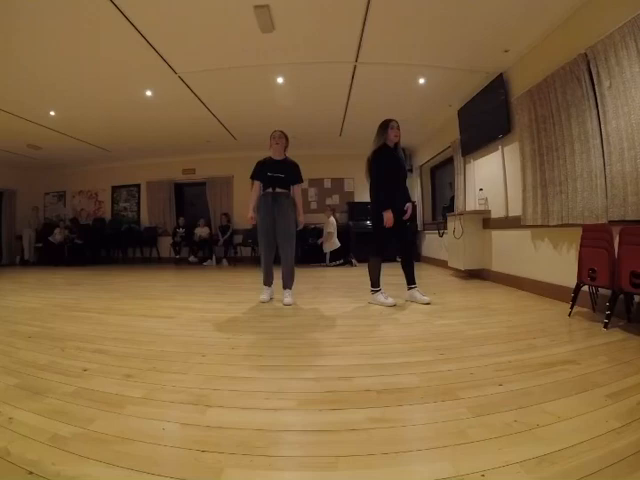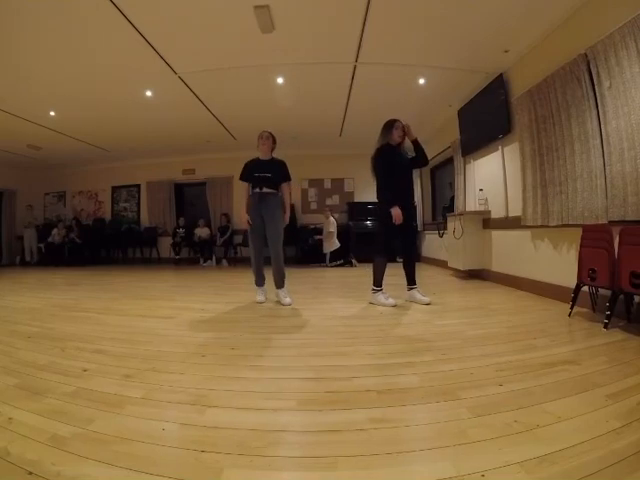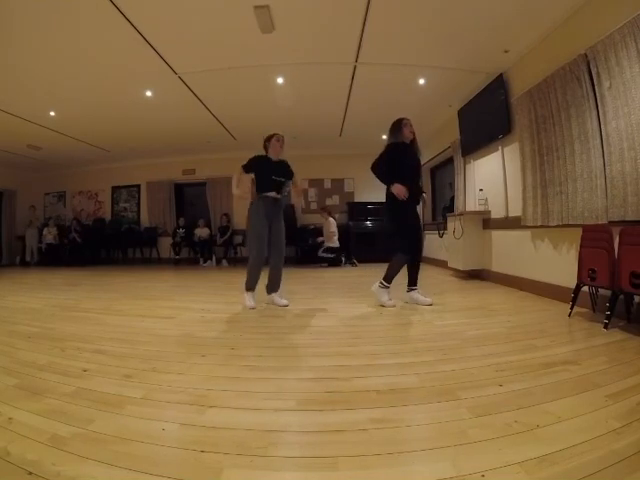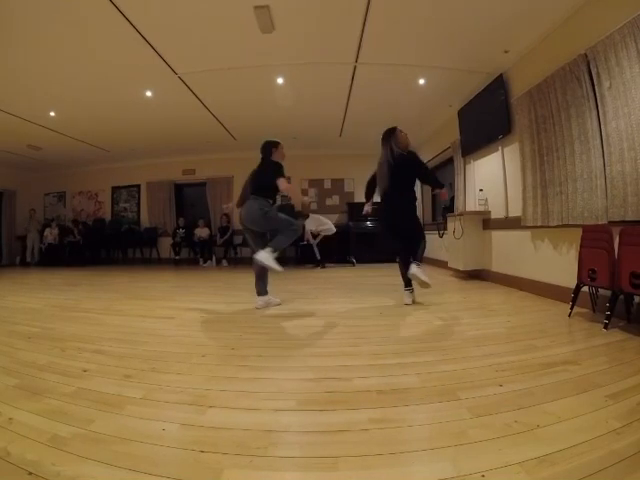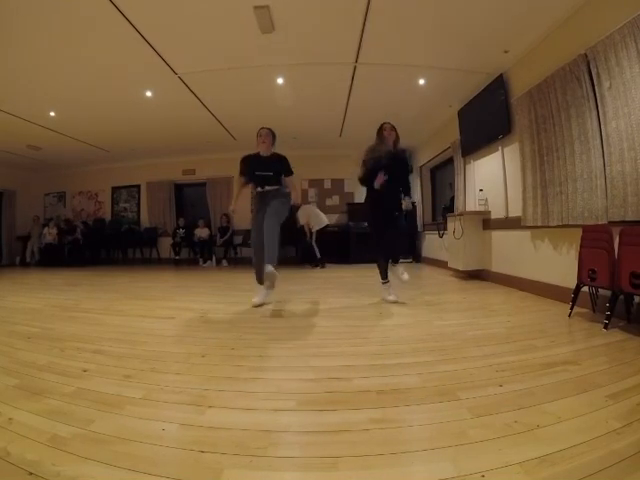
dt=1s
person 1, frame 1
left shoulder: (397, 156)
right shoulder: (378, 155)
right elbow: (376, 185)
left wrist: (408, 202)
right wrist: (385, 209)
left hip: (399, 210)
right hip: (382, 210)
left knee: (408, 247)
right knee: (379, 248)
left ankle: (412, 289)
right ankle: (375, 292)
person 1, frame 2
left shoulder: (402, 156)
right shoulder: (382, 153)
left elbow: (423, 161)
right elbow: (383, 183)
left wrist: (413, 138)
right wrist: (393, 206)
left hip: (407, 206)
right hip: (390, 208)
left knee: (410, 247)
right knee: (384, 247)
left ankle: (412, 289)
right ankle: (376, 291)
person 1, frame 3
left shoulder: (411, 151)
right shoulder: (395, 148)
right elbow: (376, 167)
left wrist: (420, 192)
right wrist: (391, 184)
left hip: (409, 206)
right hip: (398, 205)
left knee: (415, 247)
right knee: (407, 246)
left ankle: (412, 291)
right ankle: (383, 286)
person 1, frame 4
left shoulder: (385, 163)
right shoulder: (409, 157)
left elbow: (372, 183)
right elbow: (427, 175)
left wrist: (368, 201)
right wrist: (440, 187)
left hip: (388, 213)
right hip: (406, 211)
left knee: (402, 248)
right knee: (417, 240)
left ankle: (408, 291)
right ankle: (416, 267)
person 1, frame 5
left shoulder: (401, 156)
right shoulder: (373, 155)
right elbow: (364, 179)
left wrist: (406, 196)
right wrist: (374, 182)
left hip: (394, 206)
right hip: (376, 206)
left knee: (395, 239)
right knee: (381, 243)
left ankle: (395, 264)
right ankle: (385, 284)
person 2, frame 1
left shoulder: (292, 165)
right shoulder: (262, 164)
left elbow: (297, 191)
right elbow: (256, 188)
left wrist: (300, 213)
right wrist: (251, 209)
left hip: (285, 204)
right hip: (266, 203)
left knee: (287, 248)
right knee: (266, 247)
left ankle: (287, 289)
right ankle: (267, 287)
person 2, frame 2
left shoulder: (279, 164)
right shoulder: (250, 165)
left elbow: (285, 189)
right elbow: (246, 189)
left wrist: (287, 212)
right wrist: (245, 211)
left hip: (273, 203)
right hip: (255, 204)
left knee: (276, 246)
right knee: (256, 248)
left ankle: (281, 288)
right ankle: (260, 288)
person 2, frame 3
left shoulder: (284, 165)
right shoulder: (259, 161)
left elbow: (293, 181)
right elbow: (240, 172)
left wrist: (298, 192)
right wrist: (236, 187)
left hip: (276, 210)
right hip: (259, 209)
left knee: (279, 253)
right knee: (259, 252)
left ankle: (273, 293)
right ankle: (249, 292)
person 2, frame 4
left shoulder: (261, 169)
right shoulder: (273, 166)
left elbow: (248, 190)
right elbow: (283, 187)
left wrist: (236, 204)
left hip: (247, 212)
right hip: (258, 211)
left knee: (261, 253)
right knee: (294, 227)
left ankle: (262, 297)
right ankle: (267, 253)
person 2, frame 5
left shoulder: (280, 159)
right shoulder: (249, 160)
left elbow: (290, 181)
right elbow: (241, 182)
left wrist: (295, 197)
right wrist: (234, 202)
left hip: (279, 199)
right hip: (260, 201)
left knee: (269, 228)
right knee: (257, 245)
left ankle: (270, 267)
right ankle: (263, 290)
